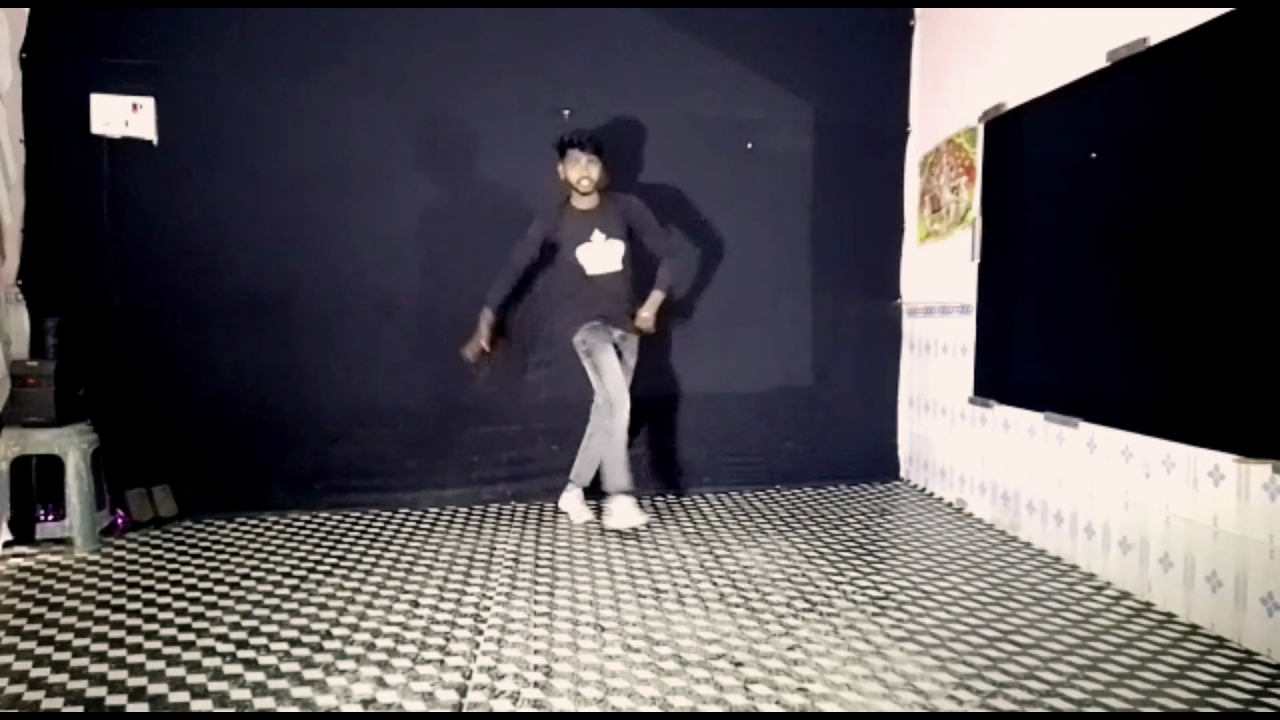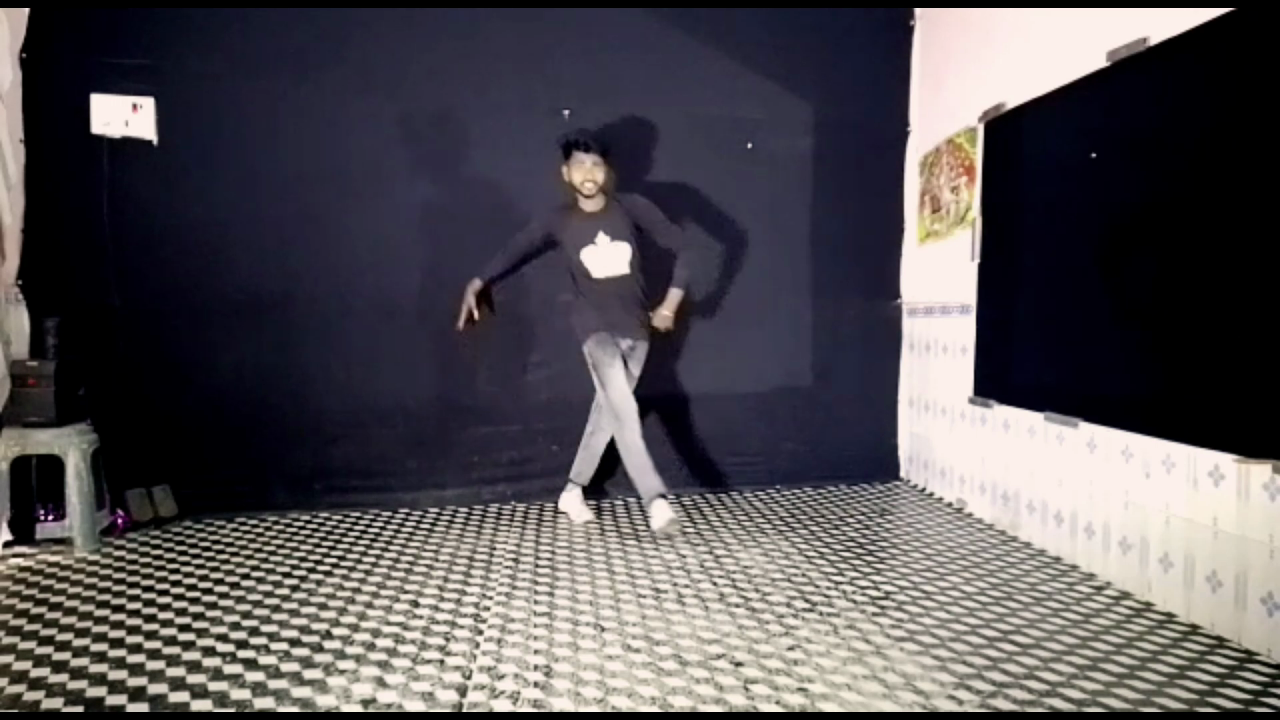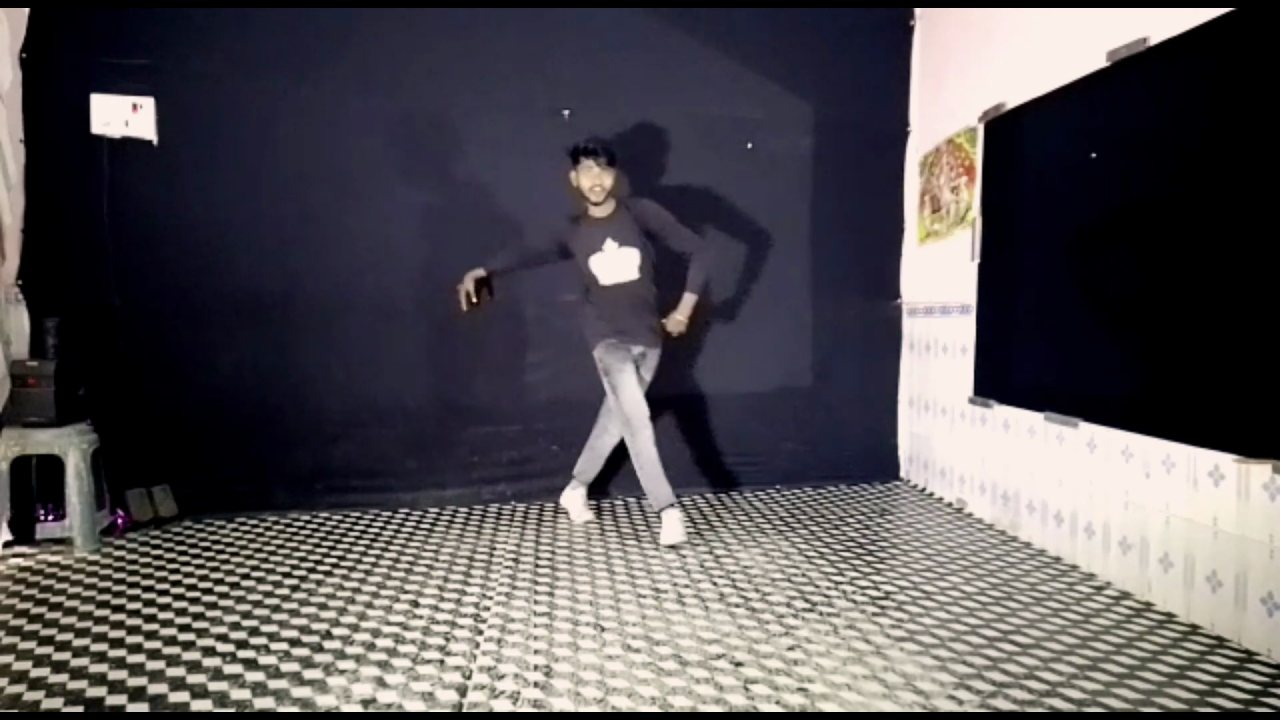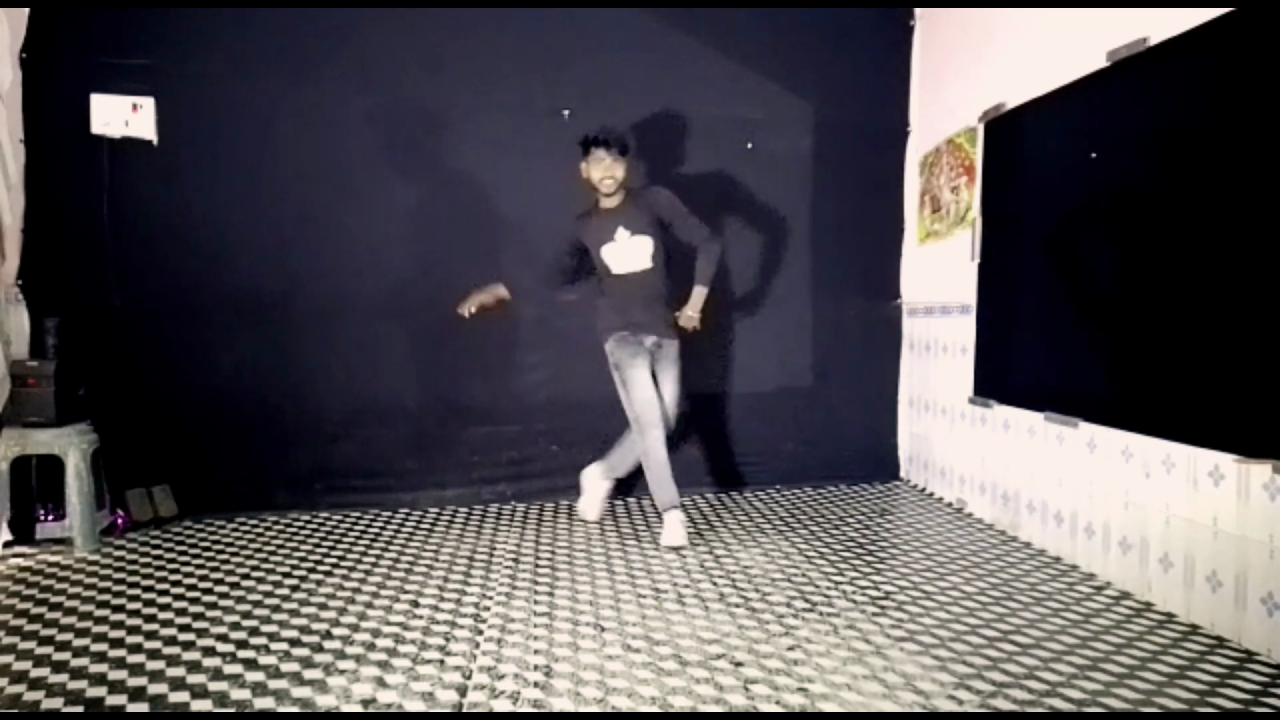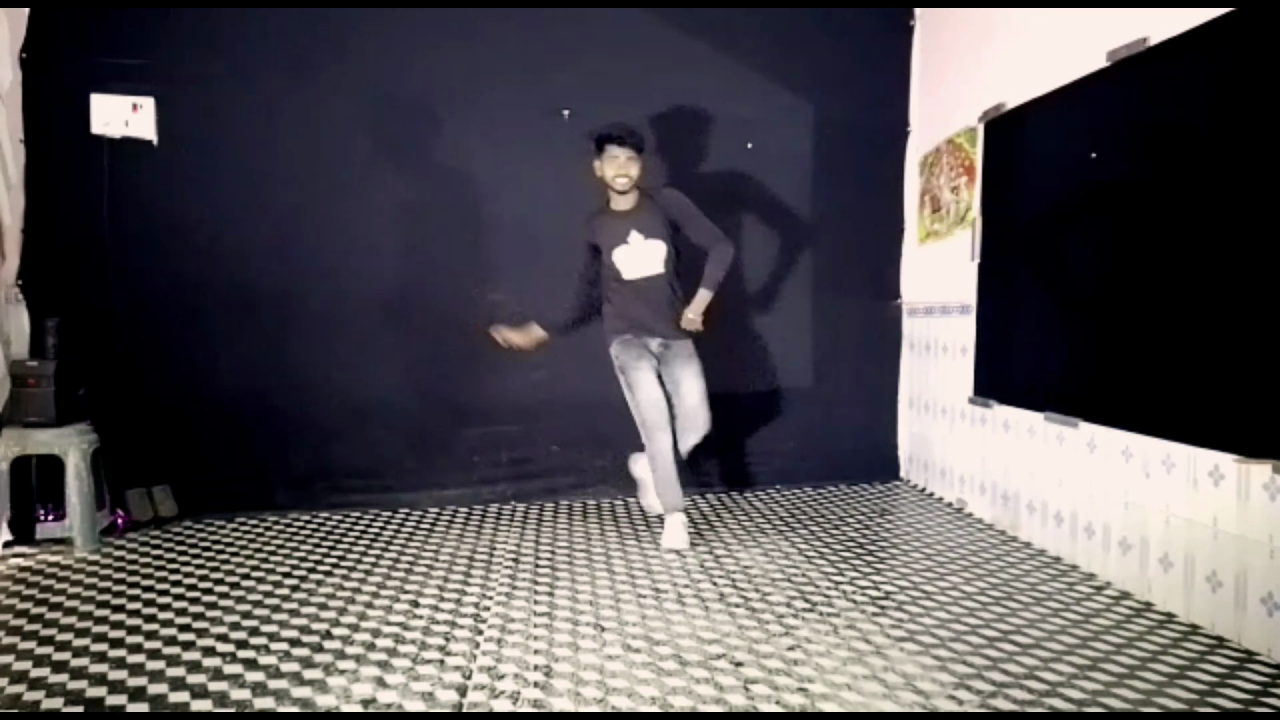
dt=0.1s
person 1, frame 1
left shoulder: (626, 207)
right shoulder: (551, 222)
left elbow: (674, 251)
right elbow: (515, 267)
left wrist: (653, 303)
right wrist: (486, 319)
left hip: (626, 326)
right hip: (586, 325)
left knee: (606, 408)
right knee: (618, 403)
left ankle: (574, 492)
right ankle: (619, 495)
person 1, frame 2
left shoulder: (632, 207)
right shoulder: (558, 223)
left elbow: (681, 248)
right elbow: (515, 249)
left wrist: (672, 302)
right wrist: (476, 283)
left hip: (638, 331)
right hip: (598, 333)
left knee: (607, 413)
right knee: (626, 415)
left ankle: (573, 490)
right ankle: (656, 500)
person 1, frame 3
left shoulder: (641, 212)
right shoulder: (572, 233)
left elbow: (696, 250)
right elbow: (528, 256)
left wrist: (686, 306)
right wrist: (481, 272)
left hip: (649, 337)
right hip: (609, 340)
left knee: (616, 419)
right knee: (638, 422)
left ankle: (576, 488)
right ankle: (668, 510)
person 1, frame 4
left shoulder: (655, 200)
right shoulder: (584, 227)
left elbow: (708, 242)
right elbow: (558, 276)
left wrist: (696, 298)
right wrist: (502, 291)
left hip: (663, 330)
right hip: (620, 335)
left knee: (661, 420)
right knee: (651, 419)
left ankle: (601, 473)
right ankle: (671, 512)
person 1, frame 5
left shoulder: (667, 203)
right shoulder: (596, 228)
left elbow: (720, 246)
right elbow: (588, 299)
left wrist: (700, 302)
right wrist: (540, 332)
left hip: (675, 333)
right hip: (627, 338)
left knee: (697, 422)
right knee: (655, 424)
left ankle: (650, 466)
right ankle: (674, 515)
